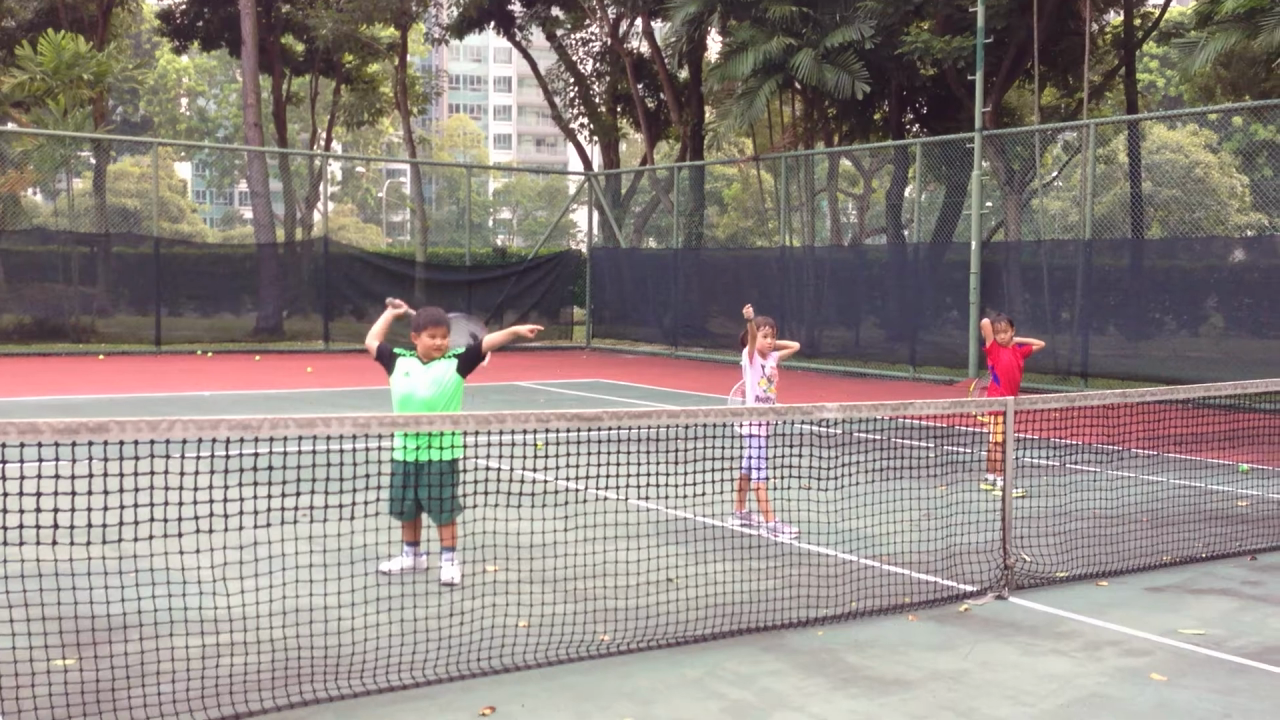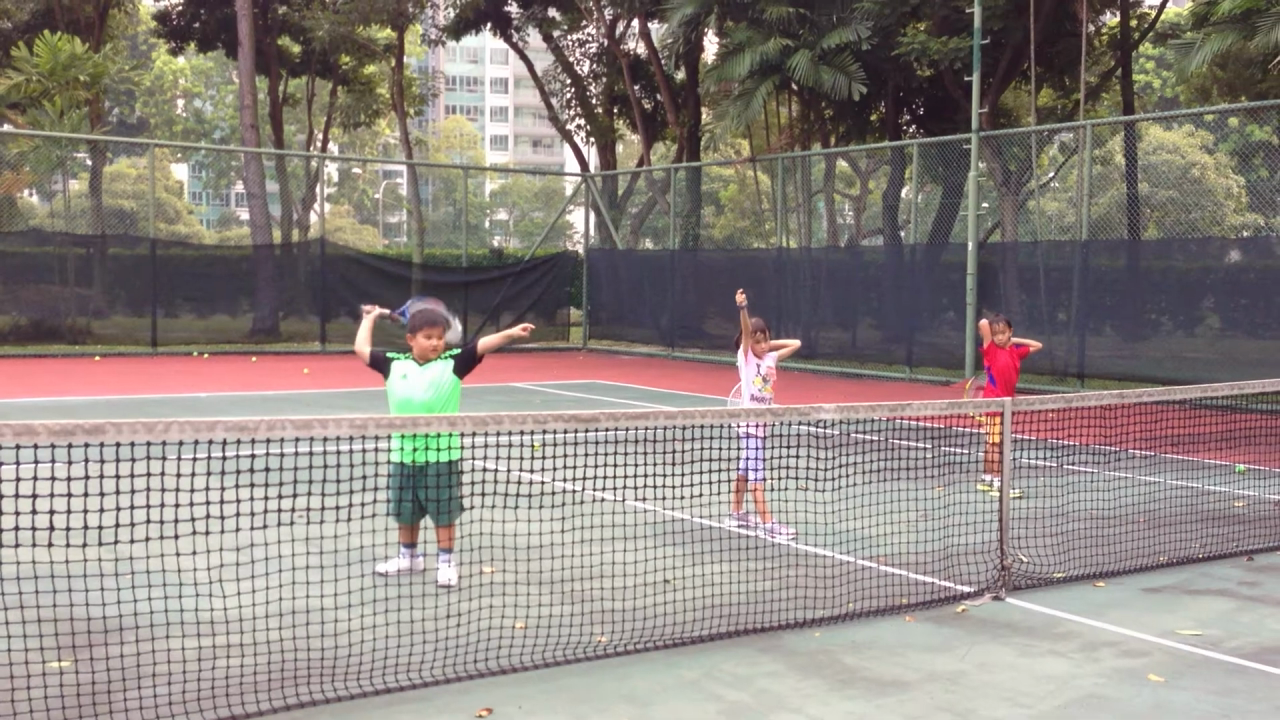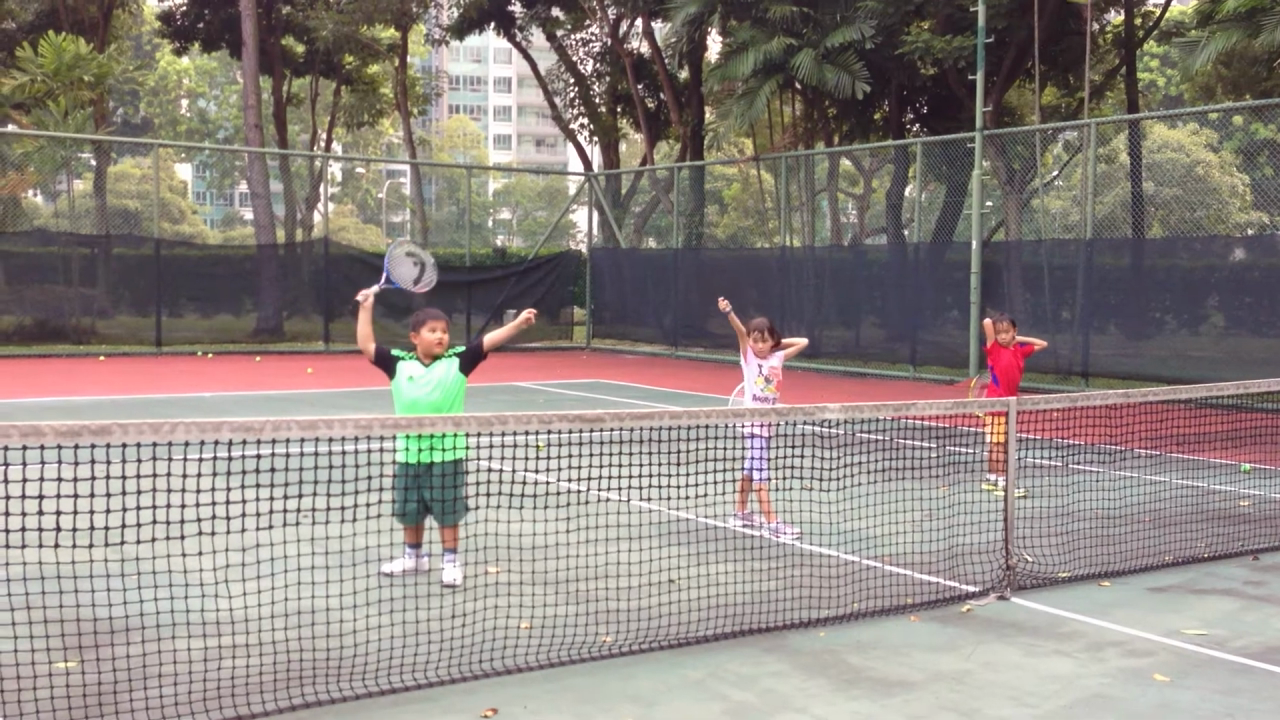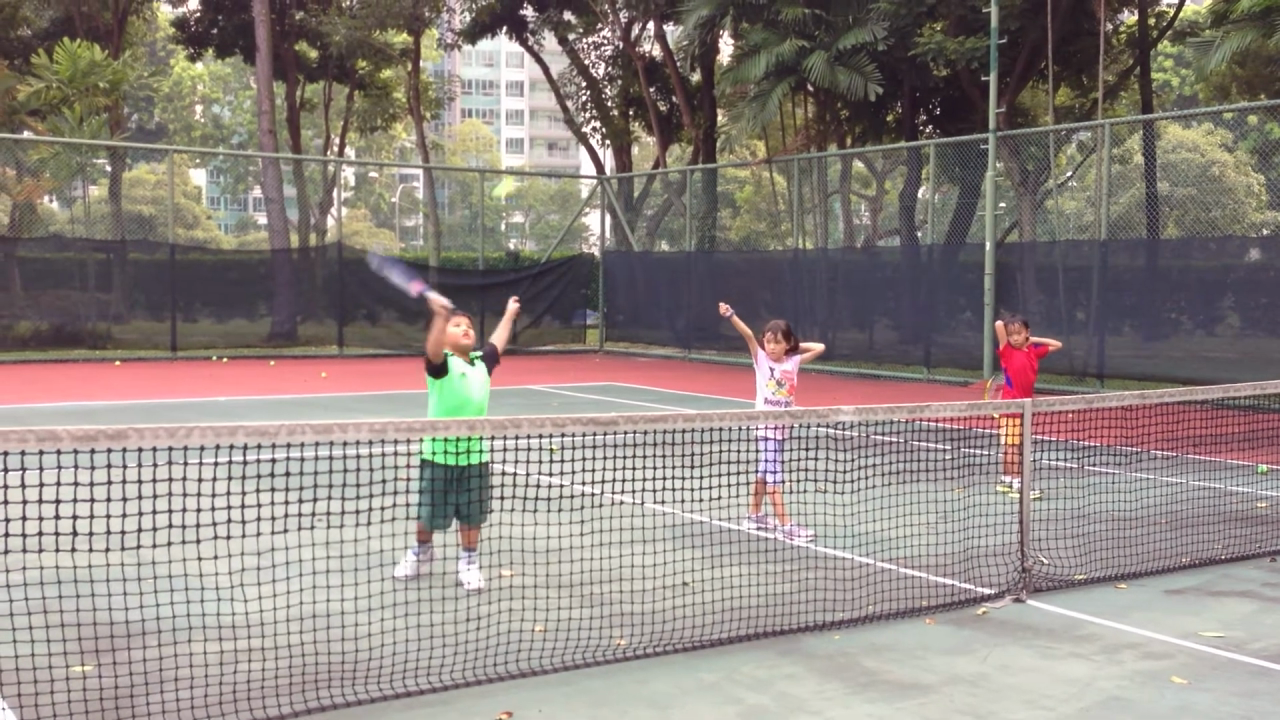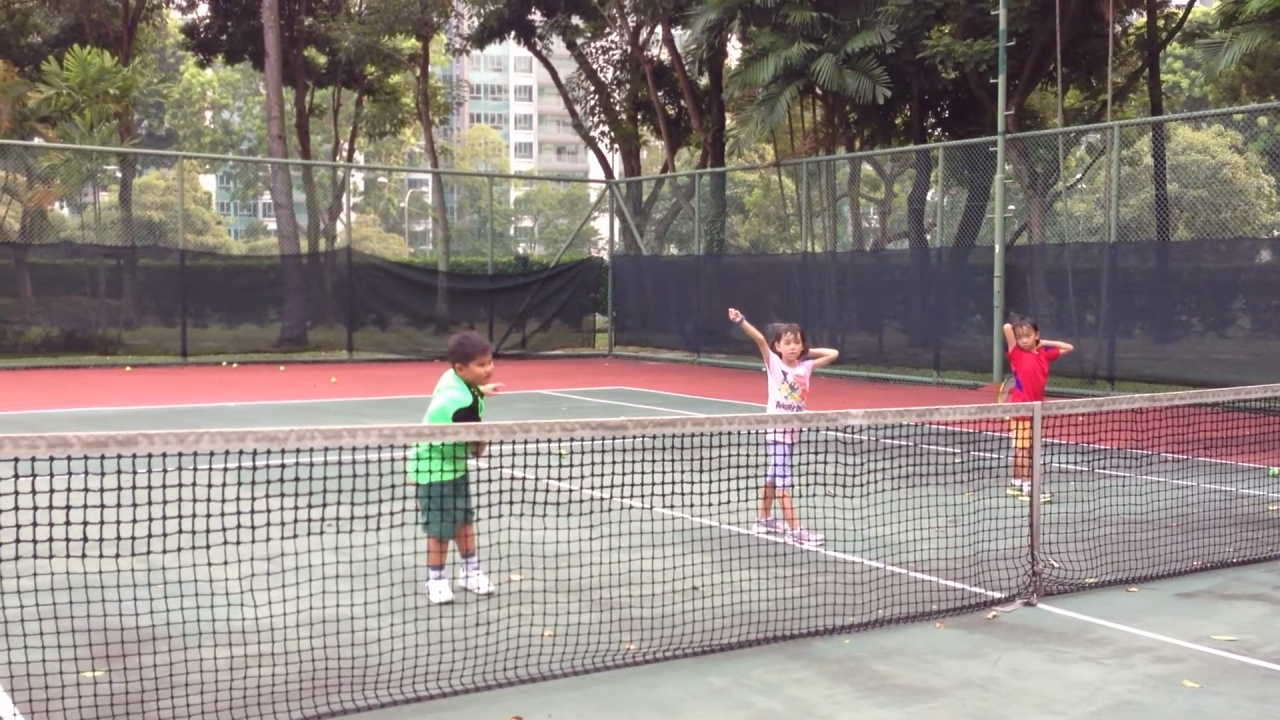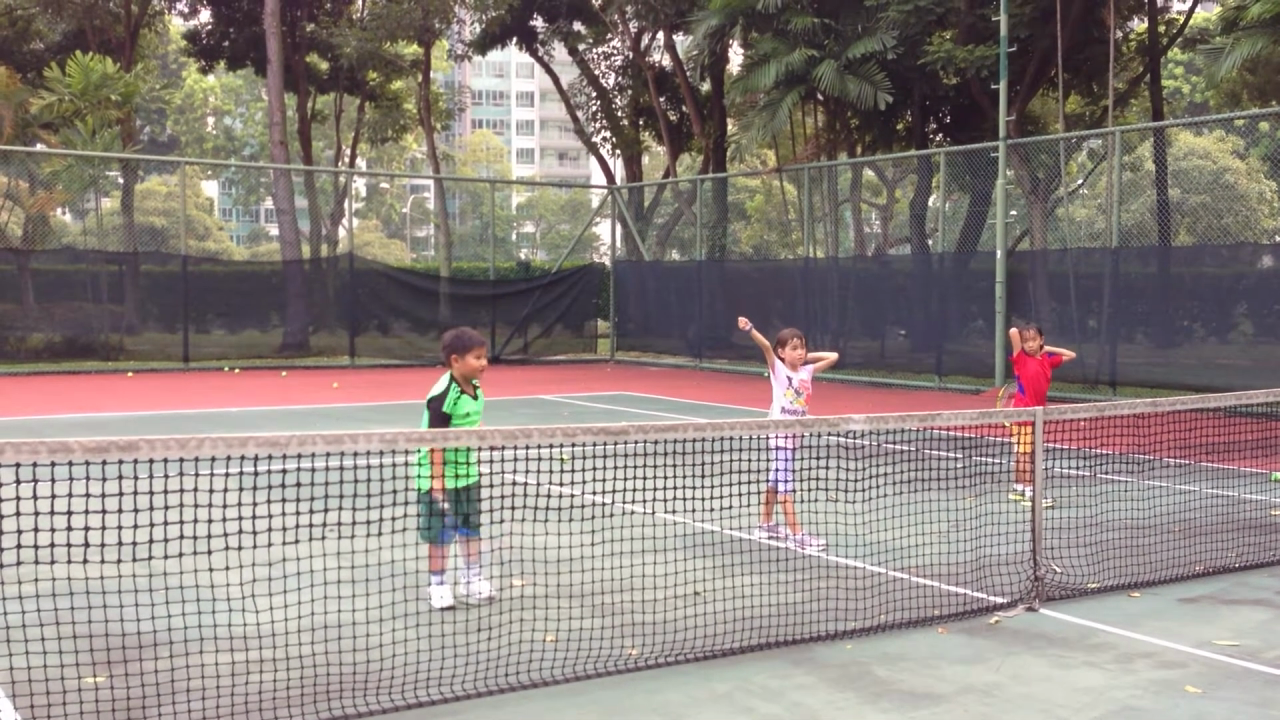
dt=0.5s
person 1, frame 1
left shoulder: (456, 362)
right shoulder: (399, 361)
left elbow: (486, 343)
right elbow: (371, 342)
left wrist: (515, 330)
right wrist: (391, 313)
left hip: (442, 451)
right hip: (405, 449)
left knee: (445, 510)
right knee: (407, 508)
left ankle: (449, 560)
right ankle: (412, 555)
person 1, frame 2
left shoulder: (453, 363)
right shoulder: (395, 364)
left elbow: (482, 345)
right elbow: (362, 349)
left wrist: (511, 333)
right wrist: (371, 318)
left hip: (442, 452)
right hip: (404, 452)
left knee: (443, 512)
right knee: (405, 511)
left ankle: (446, 562)
right ankle: (409, 556)
person 1, frame 3
left shoulder: (458, 361)
right shoulder: (399, 363)
left elbow: (489, 340)
right elbow: (366, 345)
left wrist: (518, 323)
right wrist: (365, 308)
left hip: (446, 452)
right hip: (409, 452)
left knee: (448, 511)
right knee: (410, 510)
left ankle: (451, 562)
right ankle: (414, 556)
person 1, frame 4
left shoulder: (481, 362)
right shoulder: (439, 362)
left elbow: (496, 344)
right elbow: (434, 350)
left wrist: (509, 315)
right wrist: (438, 315)
left hip: (475, 452)
right hip: (440, 452)
left knee: (473, 514)
right knee: (432, 511)
left ankle: (469, 564)
right ankle: (420, 552)
person 1, frame 5
left shoulder: (454, 378)
right shoulder: (464, 403)
right elbow: (476, 440)
left wrist: (482, 389)
right wrist: (477, 450)
left hip: (453, 462)
right hip: (434, 466)
left knee: (464, 519)
right knee: (442, 525)
left ankle: (471, 571)
right ankle: (437, 578)
person 1, frame 6
left shoulder: (473, 387)
right shoulder: (443, 395)
right wrist: (436, 478)
left hip: (466, 473)
right hip: (442, 474)
left knee: (470, 528)
right knee: (440, 532)
left ankle: (472, 577)
right ankle: (438, 585)
person 2, frame 1
left shoulder: (772, 358)
right shoulder: (750, 356)
left elbow: (794, 346)
right elbow: (752, 337)
left wrist: (773, 343)
right wrist: (750, 319)
left hip: (764, 420)
right hip: (754, 420)
left knee: (748, 469)
right knee: (759, 474)
left ankle: (739, 513)
right ankle: (769, 522)
person 2, frame 2
left shoulder: (770, 358)
right shoulder: (745, 356)
left elbow: (795, 344)
right elbow: (746, 330)
left wrist: (771, 343)
right wrist: (742, 307)
left hip: (762, 422)
right hip: (750, 422)
left knee: (745, 470)
right knee: (756, 474)
left ankle: (736, 514)
right ankle: (766, 523)
person 2, frame 3
left shoulder: (777, 358)
right shoulder: (748, 357)
left elbow: (803, 342)
right elbow: (740, 332)
left wrist: (776, 343)
right wrist: (728, 312)
left hip: (768, 422)
right hip: (754, 422)
left knee: (750, 470)
right knee: (760, 474)
left ankle: (740, 514)
right ankle: (771, 523)
person 2, frame 4
left shoulder: (793, 362)
right shoulder: (761, 360)
left elbow: (820, 348)
right elbow: (748, 335)
left wrist: (796, 346)
right wrist: (730, 315)
left hip: (782, 425)
right hip: (767, 425)
left knee: (764, 473)
right knee: (774, 476)
left ankle: (754, 517)
right ankle: (784, 525)
person 2, frame 5
left shoulder: (805, 367)
right shoulder: (774, 364)
left elbow: (833, 354)
right elbow: (759, 339)
left wrist: (808, 351)
right wrist: (740, 320)
left hip: (792, 429)
right hip: (777, 429)
left knee: (773, 476)
right knee: (783, 479)
left ankle: (763, 520)
right ankle: (794, 529)
person 2, frame 6
left shoulder: (807, 371)
right shoulder: (778, 369)
left elbow: (833, 356)
right elbow: (765, 346)
left wrist: (808, 356)
right wrist: (750, 329)
left hip: (794, 435)
right hip: (780, 435)
left knee: (775, 481)
right knee: (785, 485)
left ankle: (766, 526)
right ankle: (796, 534)
person 3, frame 1
left shoulder: (1019, 350)
right shoulder: (993, 349)
left elbow: (1041, 344)
right elbow: (985, 323)
left wrist: (1017, 340)
right wrist: (988, 335)
left knee: (995, 443)
right knee: (998, 443)
left ankle: (990, 478)
right ankle: (1000, 482)
person 3, frame 2
left shoulder: (1016, 351)
right shoulder: (990, 350)
left elbow: (1038, 346)
right elbow: (983, 323)
left wrist: (1015, 340)
right wrist: (986, 335)
left knee: (992, 444)
right knee: (994, 444)
left ankle: (987, 478)
right ankle: (997, 482)
person 3, frame 3
left shoulder: (1019, 350)
right shoulder: (994, 349)
left elbow: (1043, 344)
right elbow: (987, 322)
left wrist: (1019, 339)
right wrist: (992, 327)
left knee: (996, 444)
right knee: (998, 444)
left ankle: (991, 478)
right ankle: (1002, 482)
person 3, frame 4
left shoulder: (1034, 351)
right shoulder: (1007, 351)
left elbow: (1057, 345)
right elbow: (998, 324)
left wrist: (1034, 339)
right wrist: (1003, 325)
left knee: (1011, 445)
right knee: (1013, 445)
left ankle: (1006, 480)
right ankle: (1016, 484)
person 3, frame 5
left shoulder: (1044, 354)
right shoulder: (1016, 354)
left elbow: (1068, 347)
right elbow: (1007, 327)
left wrist: (1044, 342)
right wrist: (1012, 328)
left knee: (1022, 449)
right knee: (1023, 449)
left ankle: (1016, 484)
right ankle: (1027, 488)
person 3, frame 6
left shoulder: (1047, 360)
right shoulder: (1021, 359)
left elbow: (1071, 355)
right elbow: (1013, 332)
left wrist: (1047, 349)
right wrist: (1016, 331)
left knee: (1024, 453)
right knee: (1025, 453)
left ankle: (1018, 488)
right ankle: (1029, 493)
